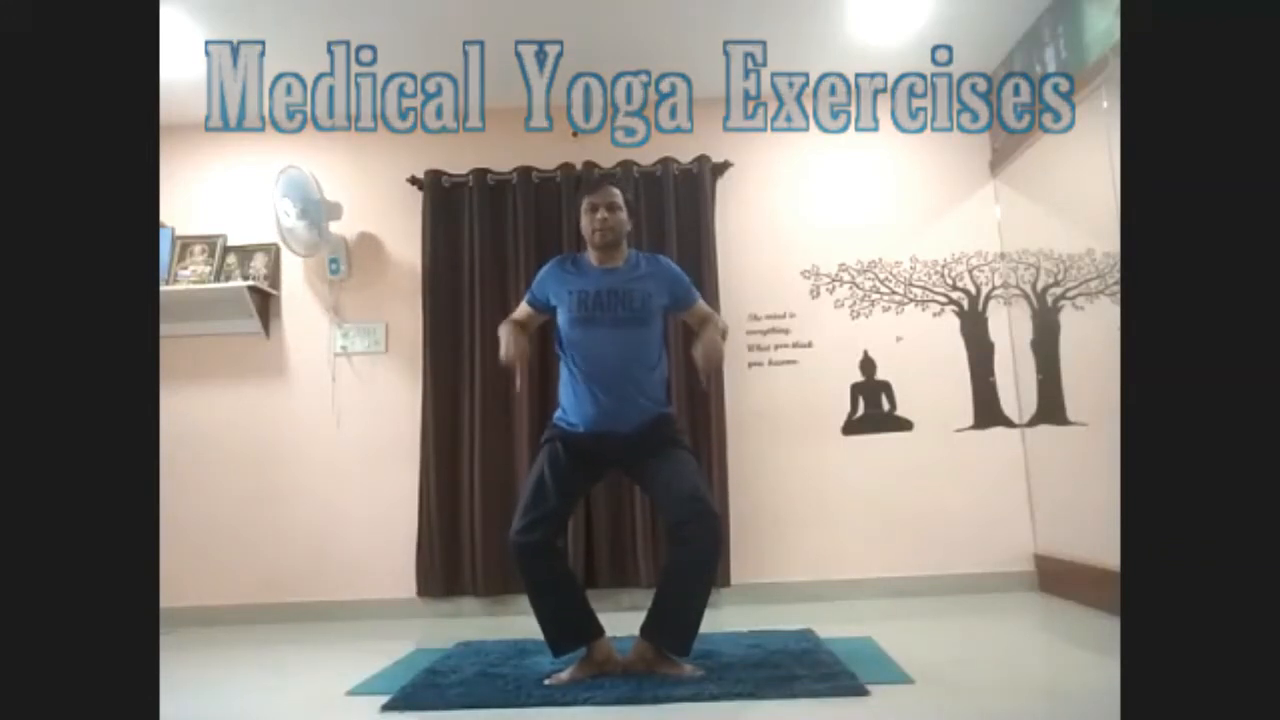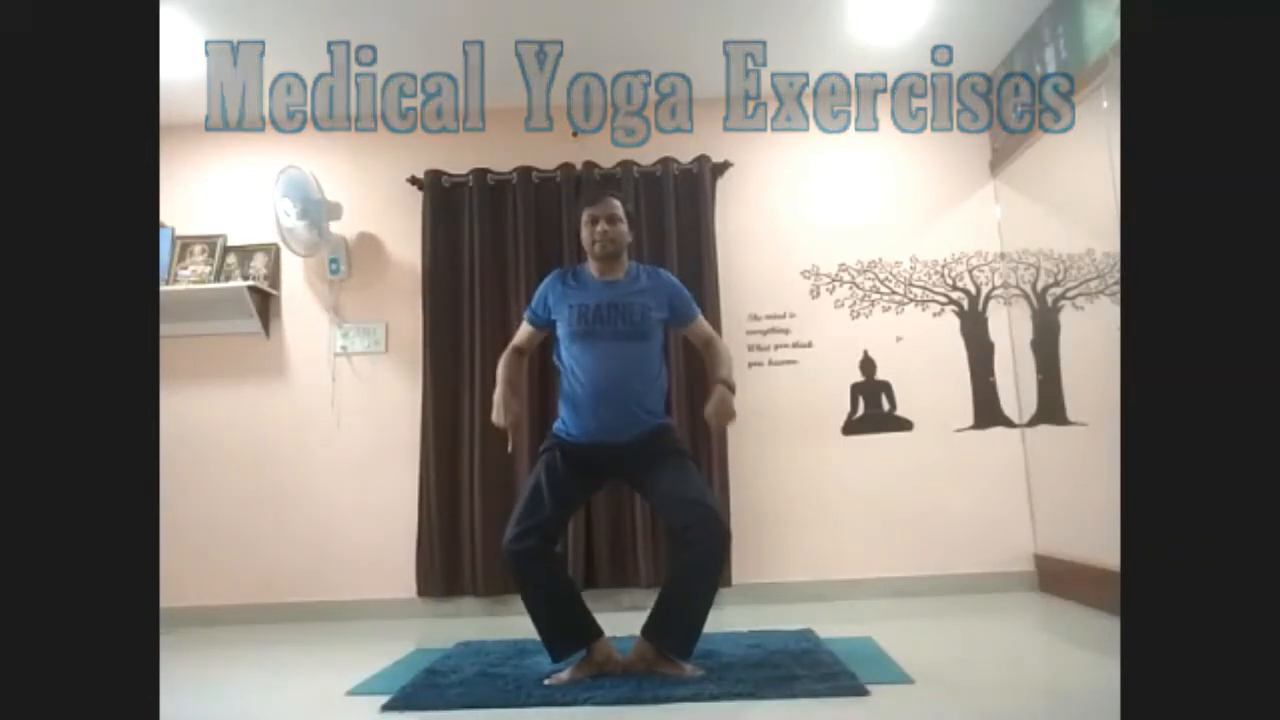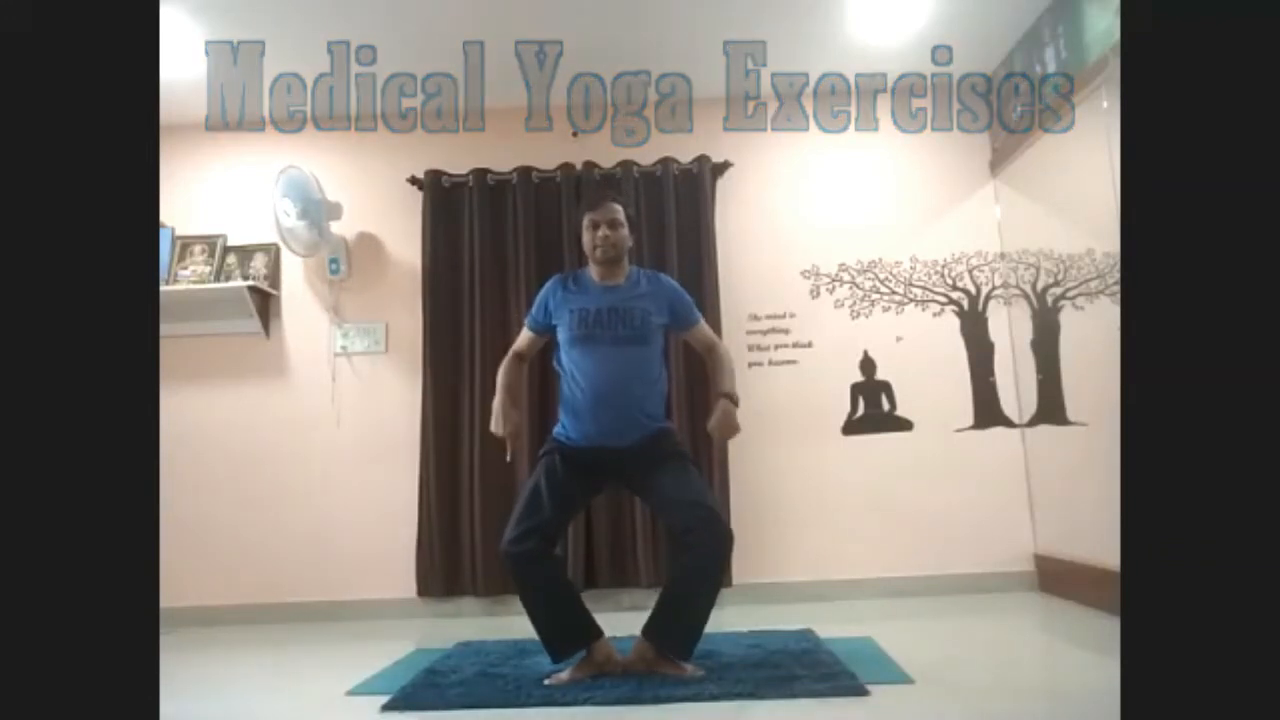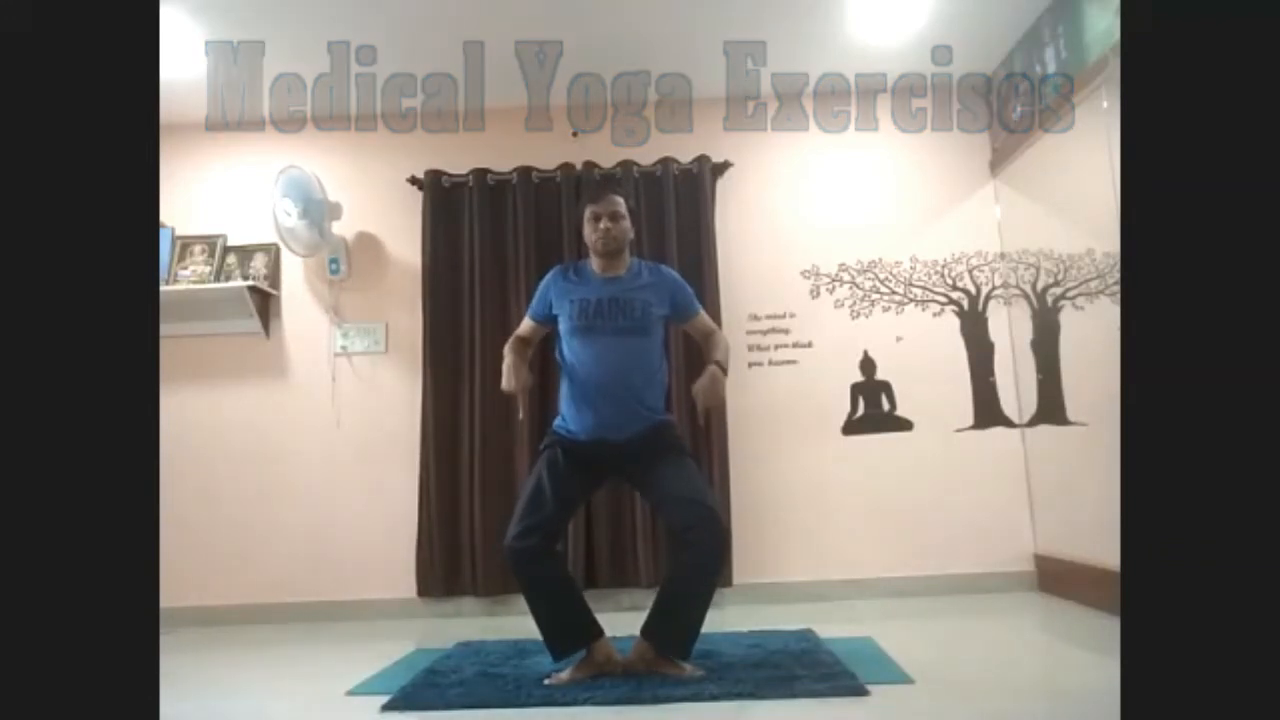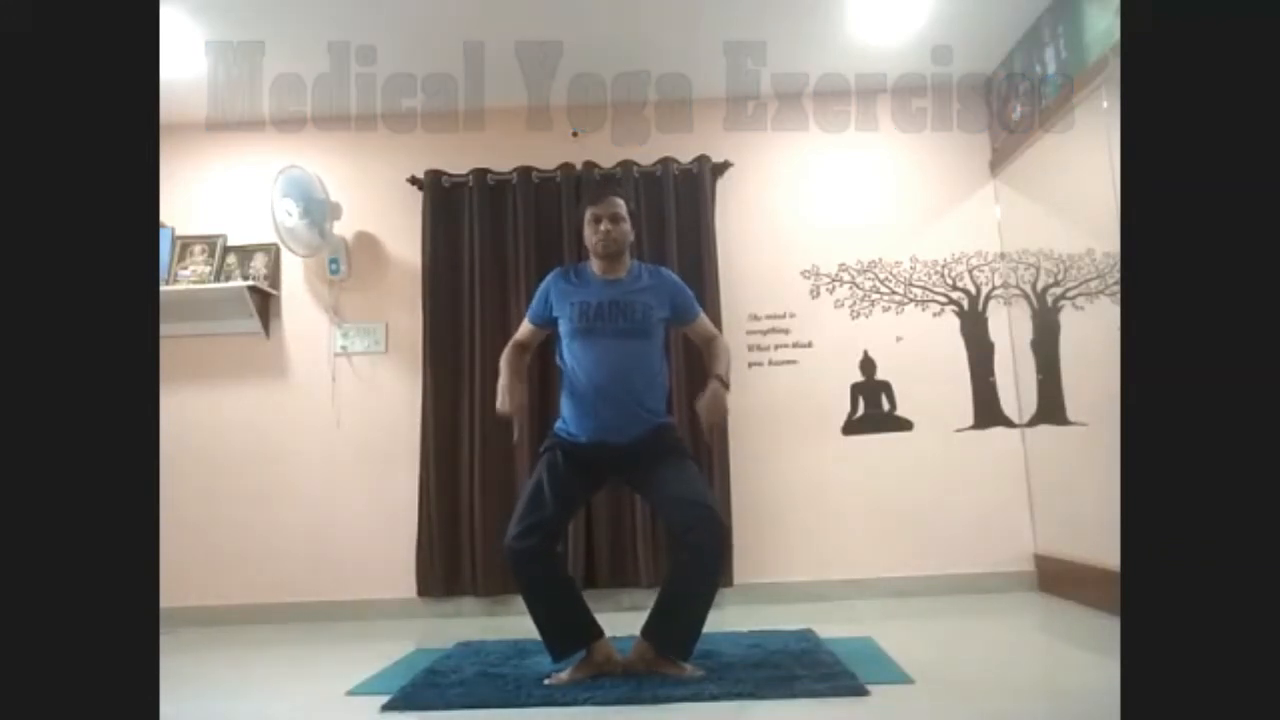
dt=0.2s
person 1, frame 1
left shoulder: (661, 272)
right shoulder: (557, 275)
left elbow: (711, 319)
right elbow: (516, 323)
left wrist: (710, 340)
right wrist: (510, 340)
left hip: (651, 430)
right hip: (574, 433)
left knee: (701, 527)
right knee: (528, 537)
left ankle: (656, 646)
right ankle: (593, 648)
person 1, frame 2
left shoulder: (661, 286)
right shoulder: (557, 288)
left elbow: (710, 342)
right elbow: (518, 348)
left wrist: (722, 386)
right wrist: (505, 394)
left hip: (650, 441)
right hip: (573, 444)
left knee: (709, 534)
right knee: (521, 544)
left ankle: (657, 647)
right ankle: (593, 649)
person 1, frame 3
left shoulder: (662, 291)
right shoulder: (558, 293)
left elbow: (713, 349)
right elbow: (518, 355)
left wrist: (727, 400)
right wrist: (502, 402)
left hip: (651, 444)
right hip: (573, 448)
left knee: (711, 536)
right knee: (520, 547)
left ankle: (658, 648)
right ankle: (592, 649)
person 1, frame 4
left shoulder: (662, 282)
right shoulder: (559, 283)
left elbow: (711, 333)
right elbow: (521, 338)
left wrist: (715, 370)
right wrist: (512, 364)
left hip: (650, 437)
right hip: (574, 440)
left knee: (706, 532)
right knee: (523, 543)
left ankle: (656, 647)
right ankle: (593, 649)
person 1, frame 5
left shoulder: (663, 285)
right shoulder: (560, 285)
left elbow: (712, 339)
right elbow: (520, 343)
left wrist: (717, 382)
right wrist: (509, 382)
left hip: (652, 440)
right hip: (574, 443)
left knee: (707, 535)
right knee: (523, 544)
left ankle: (657, 648)
right ankle: (593, 649)
